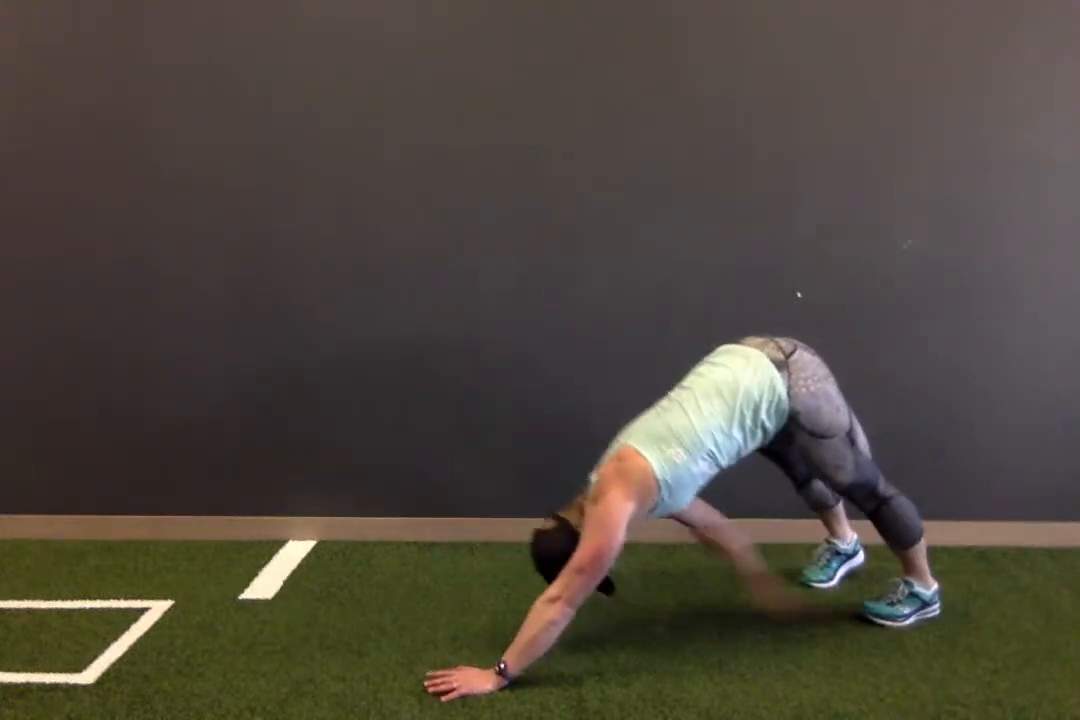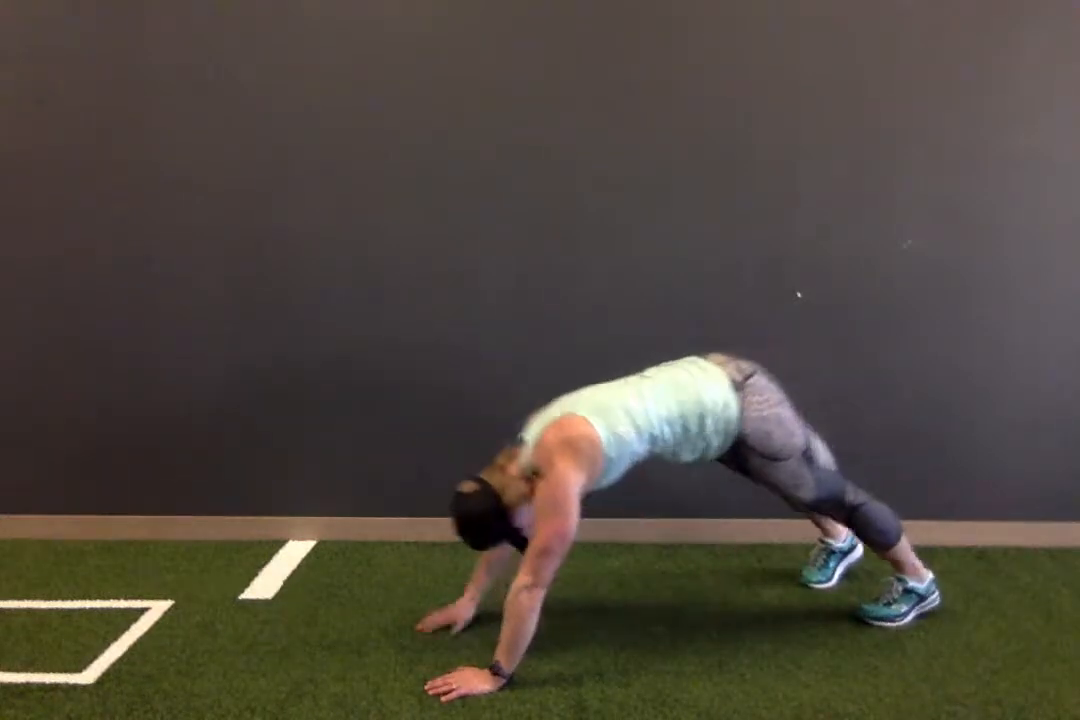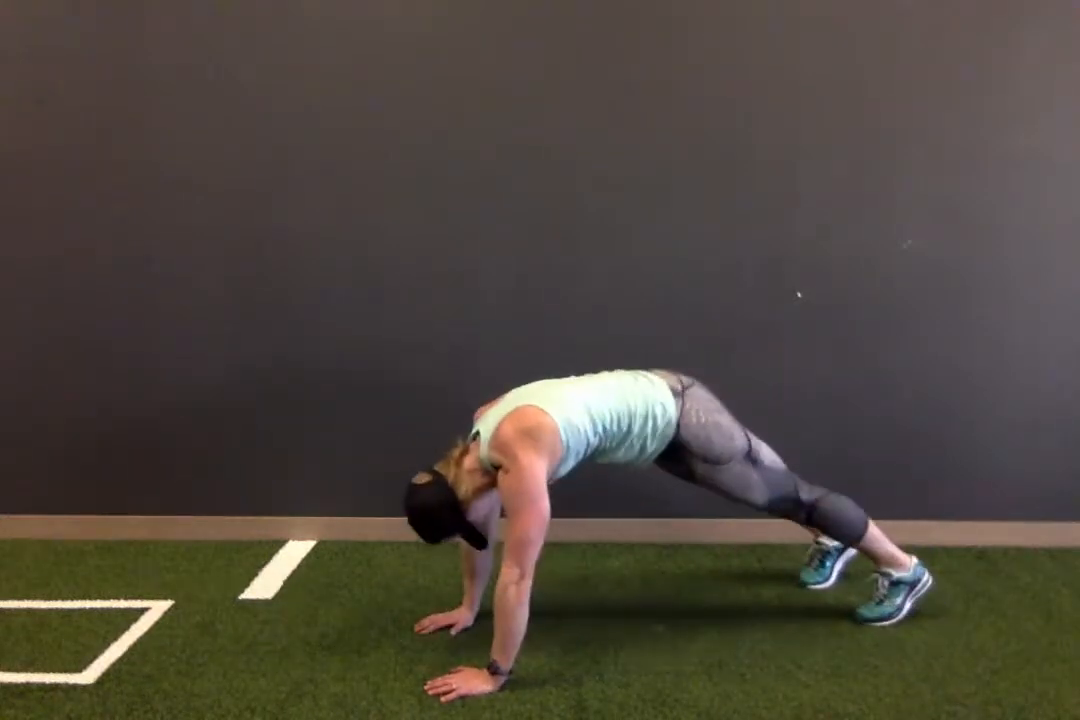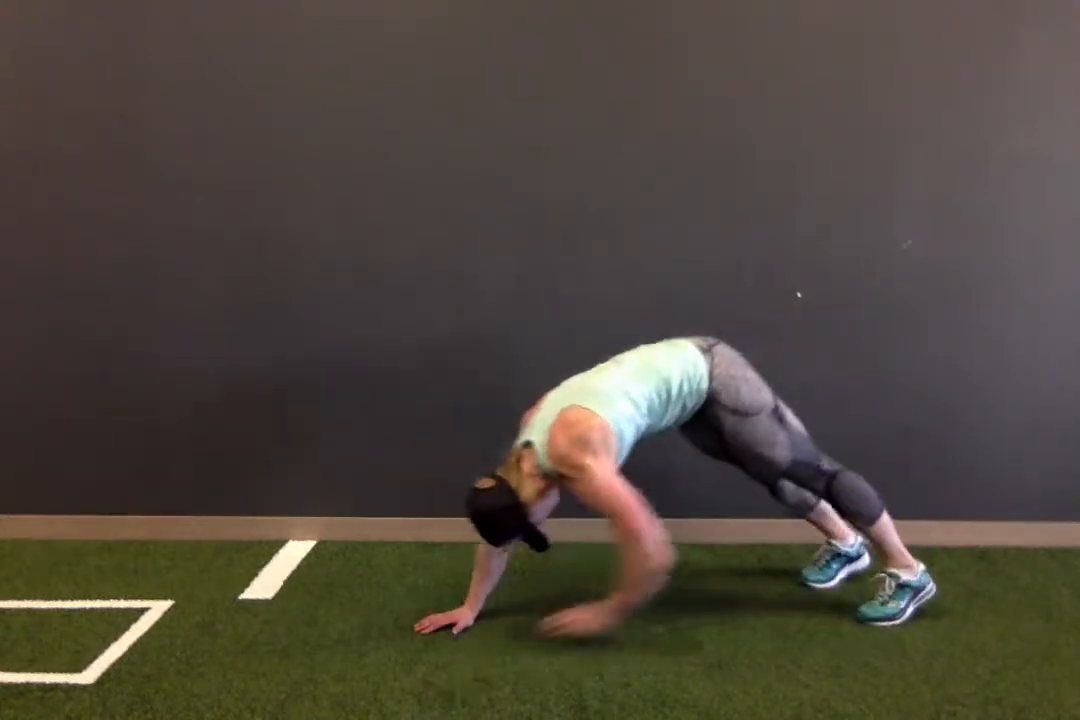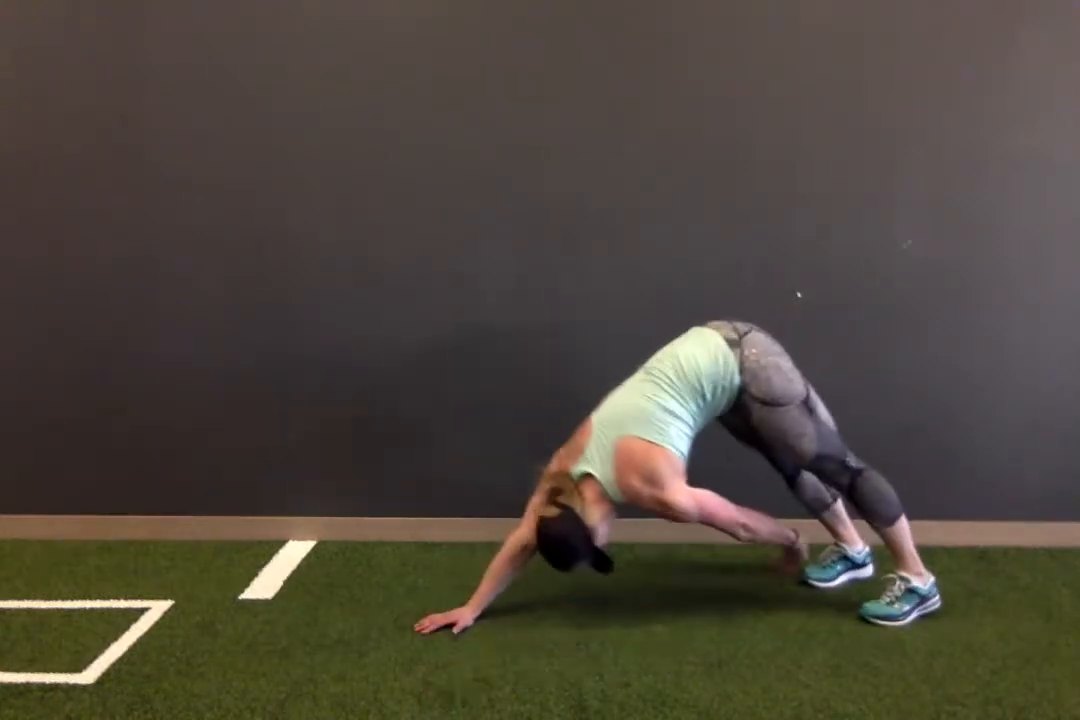
dt=0.3s
person 1, frame 1
left shoulder: (615, 501)
right shoulder: (619, 483)
left elbow: (561, 600)
right elbow: (706, 521)
left wrist: (497, 675)
right wrist: (757, 575)
left hip: (790, 384)
right hip: (753, 365)
left knee: (863, 487)
right knee: (798, 464)
left ankle: (922, 588)
right ankle: (843, 545)
person 1, frame 2
left shoulder: (561, 465)
right shoulder: (526, 446)
left elbow: (533, 581)
right elbow: (504, 524)
left wrist: (495, 675)
right wrist: (469, 599)
left hip: (739, 403)
right hip: (710, 381)
left knee: (829, 492)
right knee: (800, 485)
left ankle: (916, 582)
right ankle: (838, 547)
person 1, frame 3
left shoulder: (519, 456)
right shoulder: (483, 428)
left elbow: (517, 575)
right elbow: (477, 530)
left wrist: (494, 674)
right wrist: (468, 608)
left hip: (674, 413)
right hip: (654, 403)
left knee: (784, 493)
right knee: (767, 485)
left ankle: (902, 569)
right ankle: (832, 544)
person 1, frame 4
left shoulder: (578, 460)
right shoulder: (523, 455)
left elbow: (653, 553)
right elbow: (497, 531)
left wrist: (608, 614)
right wrist: (470, 608)
left hip: (707, 375)
right hip: (685, 373)
left knee: (812, 468)
right knee: (764, 466)
left ankle: (909, 574)
right ankle: (844, 545)
person 1, frame 5
left shoulder: (650, 488)
right shoulder: (567, 465)
left elbow: (743, 523)
right elbow: (524, 537)
left wrist: (790, 542)
right wrist: (471, 608)
left hip: (742, 362)
right hip: (716, 350)
left knee: (836, 463)
right knee: (786, 457)
left ankle: (916, 580)
right ankle: (850, 550)
